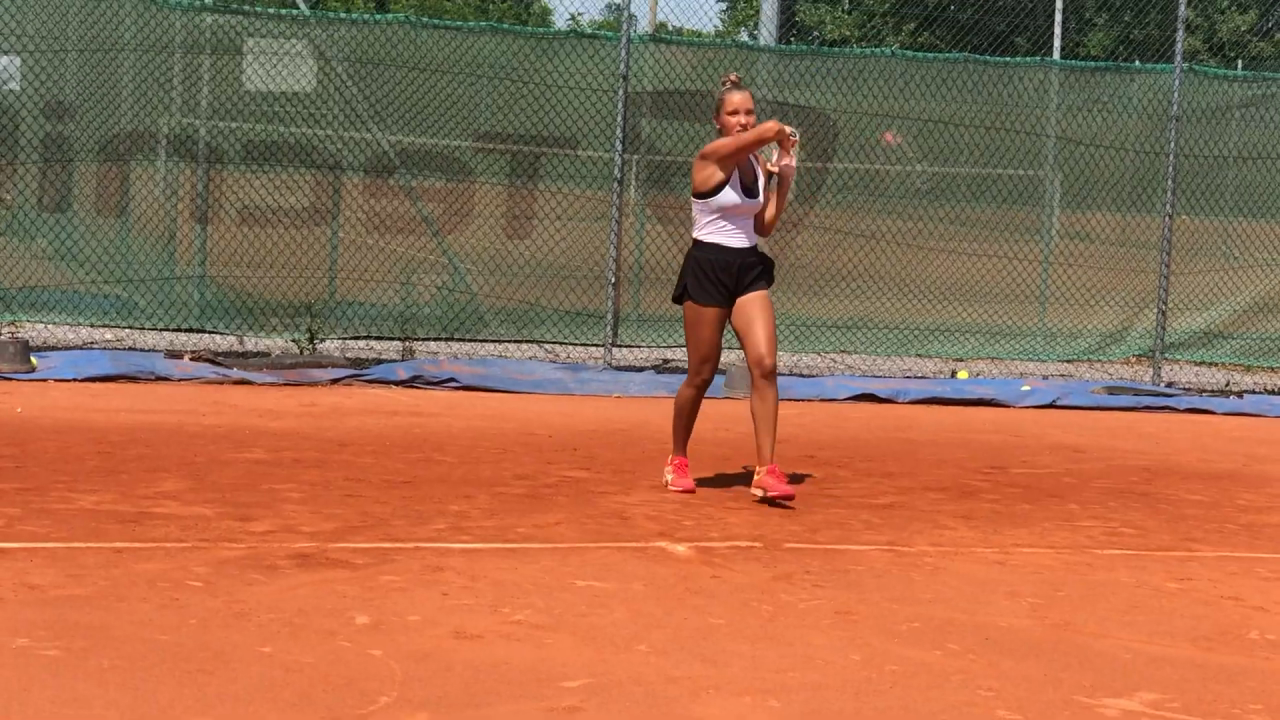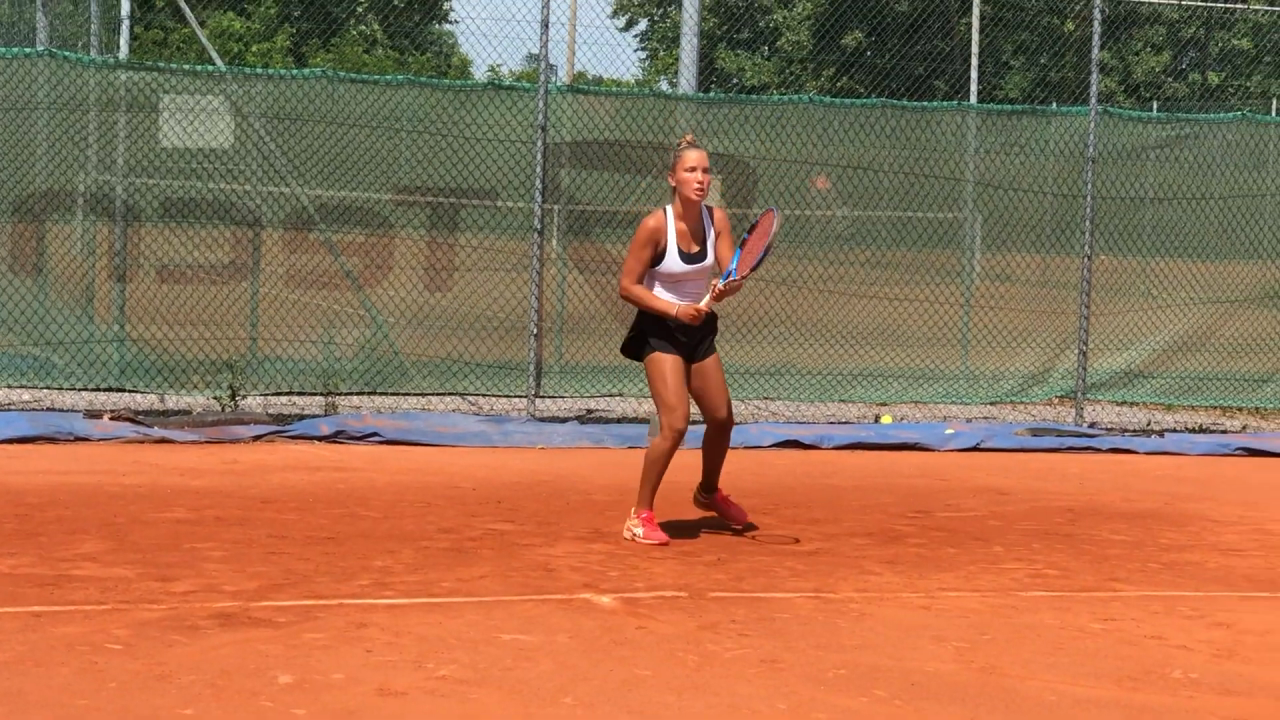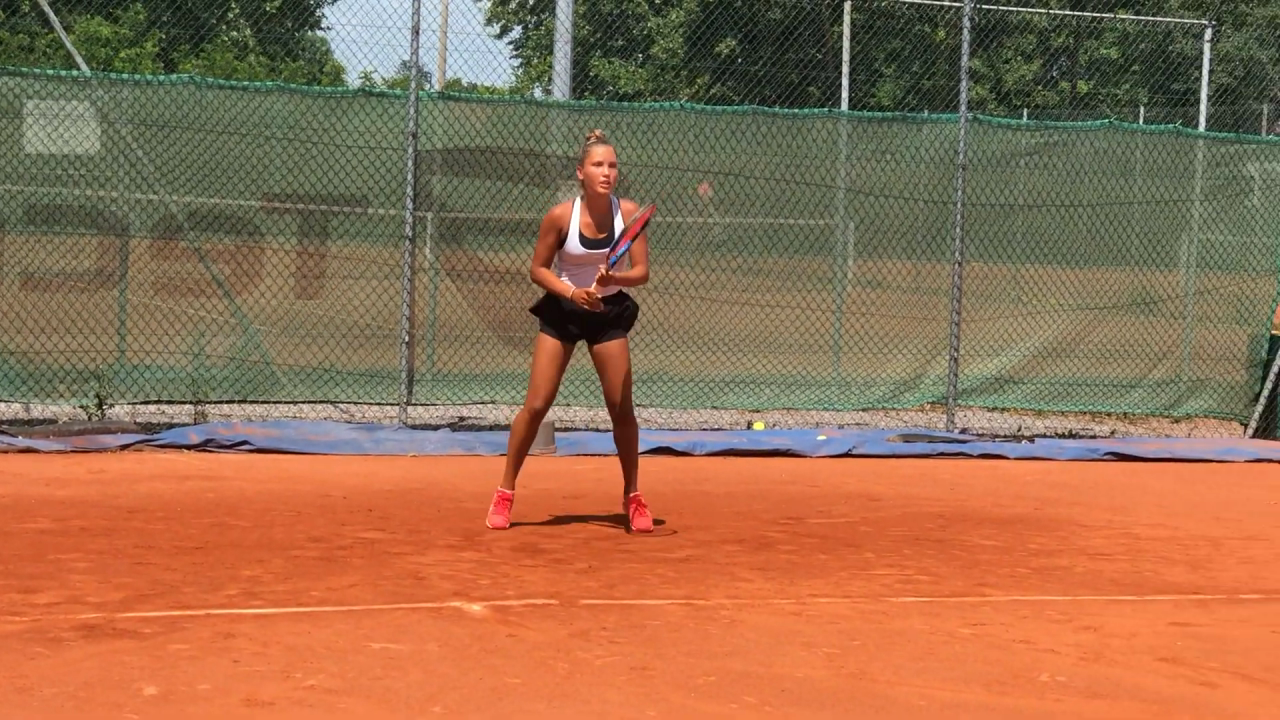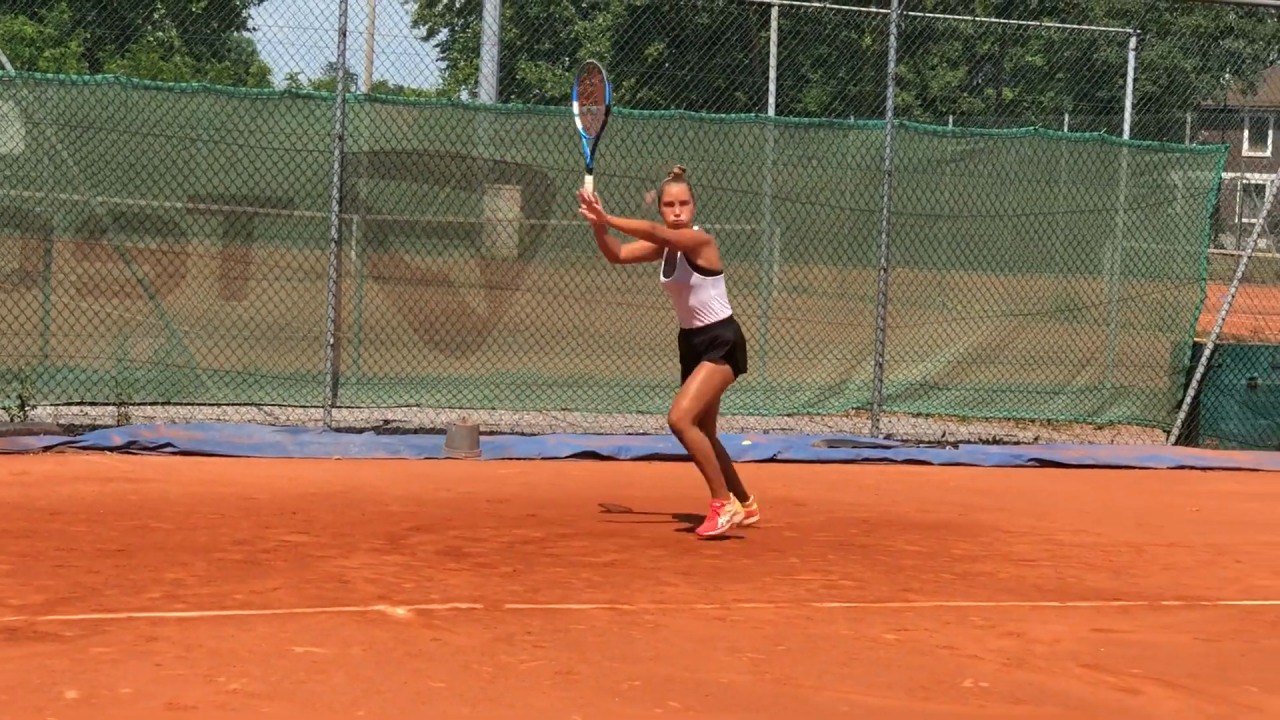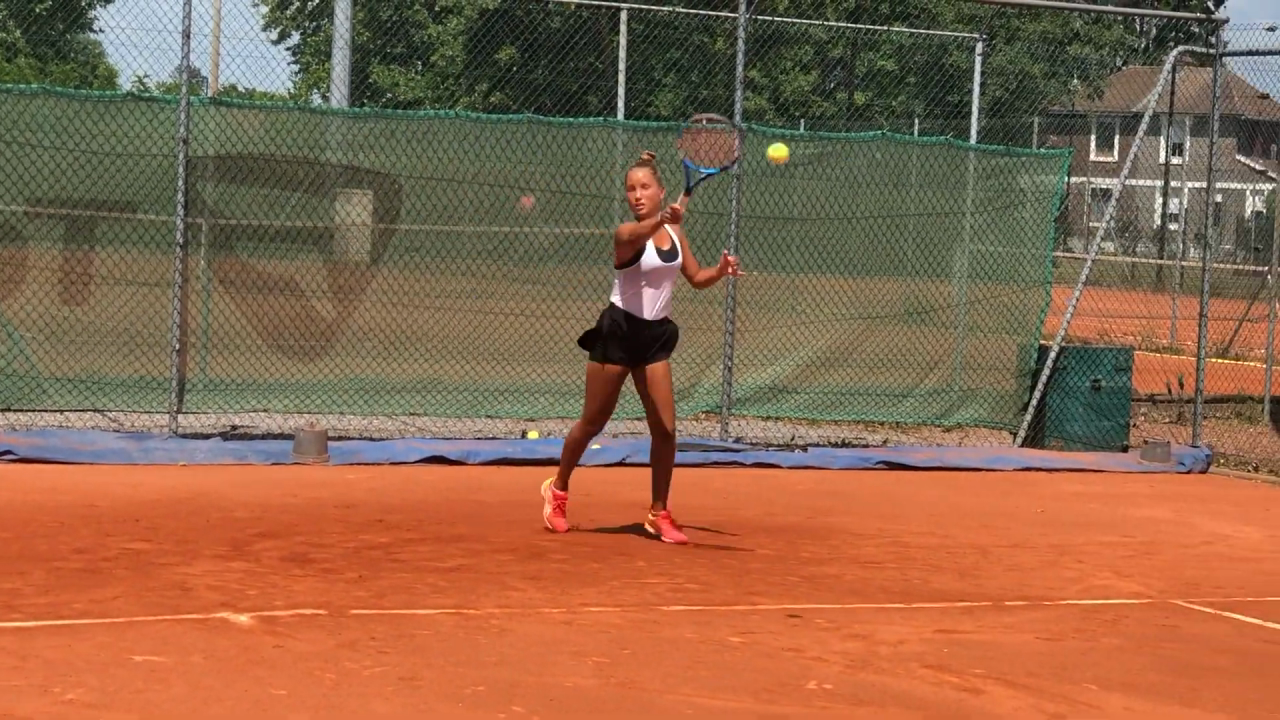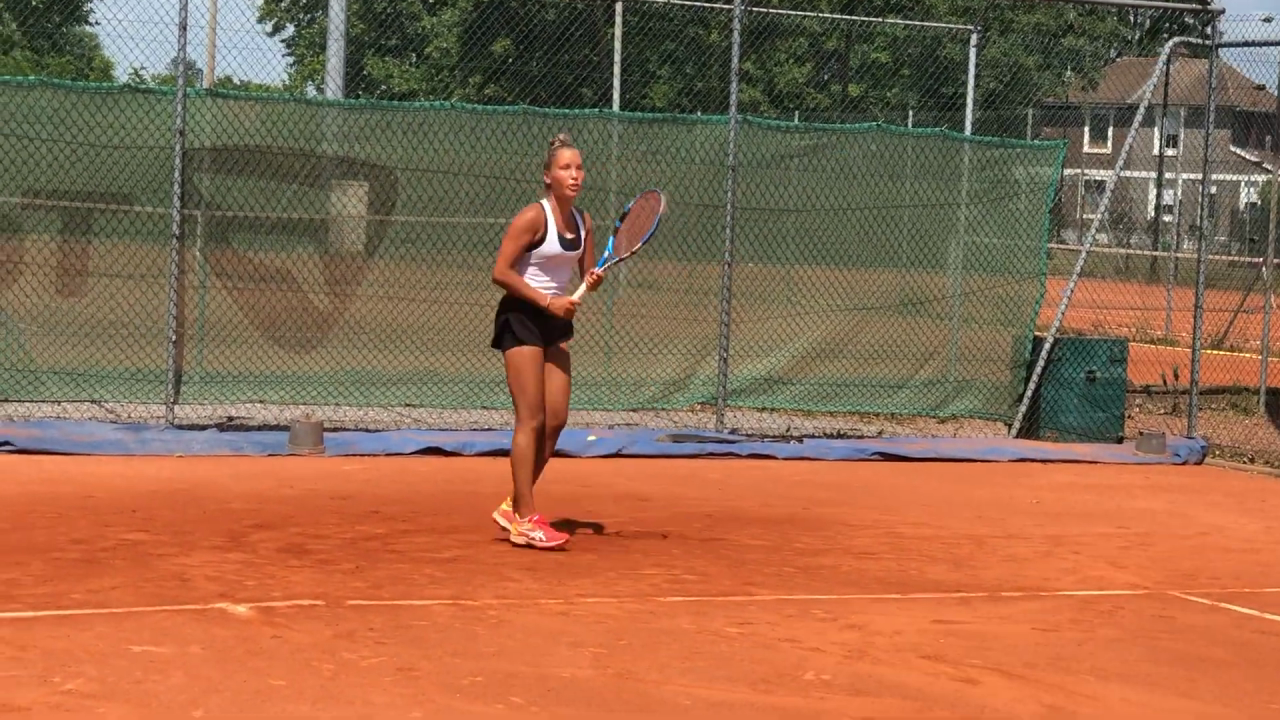
dt=0.7s
person 1, frame 1
left shoulder: (754, 163)
right shoulder: (713, 155)
left elbow: (763, 227)
right elbow: (769, 130)
left wrist: (784, 176)
right wrist: (784, 133)
left hip: (748, 270)
right hip: (707, 269)
left knee: (765, 365)
right knee: (701, 374)
left ankle: (769, 470)
right ankle: (678, 461)
person 1, frame 2
left shoulder: (717, 219)
right shoulder: (654, 225)
left elbow: (731, 276)
right elbow: (627, 286)
left wrist: (723, 290)
right wrist: (674, 310)
left hip: (698, 328)
right hip: (659, 328)
left knee: (723, 419)
right knee: (674, 425)
left ankle: (709, 492)
right ankle: (641, 515)
person 1, frame 3
left shoulder: (628, 213)
right shoulder: (561, 215)
left elbow: (642, 272)
right elbow: (538, 268)
left wrist: (613, 278)
right wrist: (572, 289)
left hip: (610, 312)
right hip: (563, 312)
left knee: (621, 411)
right knee: (536, 405)
left ankle: (632, 497)
right ankle: (506, 492)
person 1, frame 4
left shoulder: (699, 240)
right shoulder: (663, 243)
left elbow: (655, 230)
right elbow: (617, 255)
left wrist: (607, 219)
right wrist: (599, 224)
left hip: (720, 342)
right hip: (693, 342)
left knee: (680, 418)
right knee: (701, 434)
left ankle: (724, 501)
right ankle: (743, 504)
person 1, frame 5
left shoulder: (674, 235)
right shoulder: (626, 233)
left elbow: (697, 279)
right elbow: (636, 233)
left wrist: (723, 268)
right wrist: (661, 217)
left hip: (654, 335)
right hip: (619, 332)
left knee: (665, 428)
right knee: (591, 424)
left ankle: (659, 514)
right ankle: (558, 492)
person 1, frame 6
left shoulder: (583, 221)
right shoulder: (533, 216)
left elbow: (579, 273)
right elbow: (500, 272)
left wrist: (591, 280)
right wrist: (547, 300)
left hip: (552, 322)
right hip: (522, 317)
left knee: (555, 420)
right knee: (531, 420)
left ankle: (513, 506)
right ankle: (524, 521)
